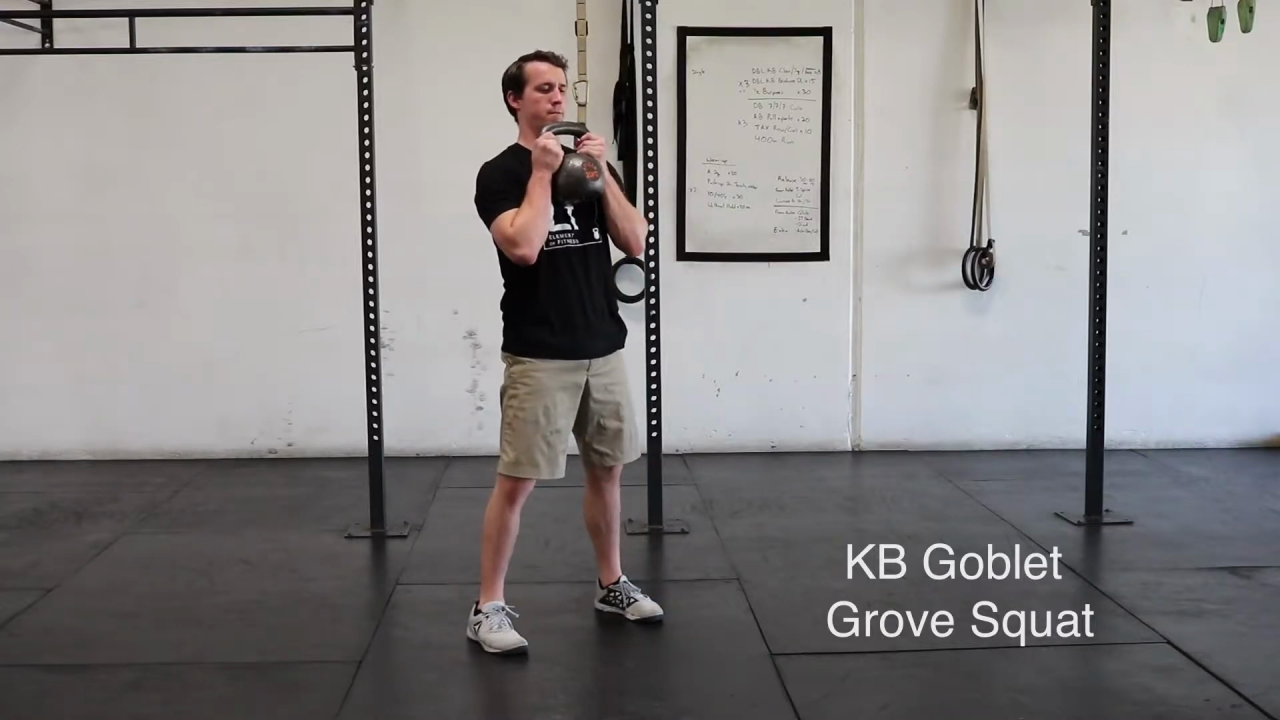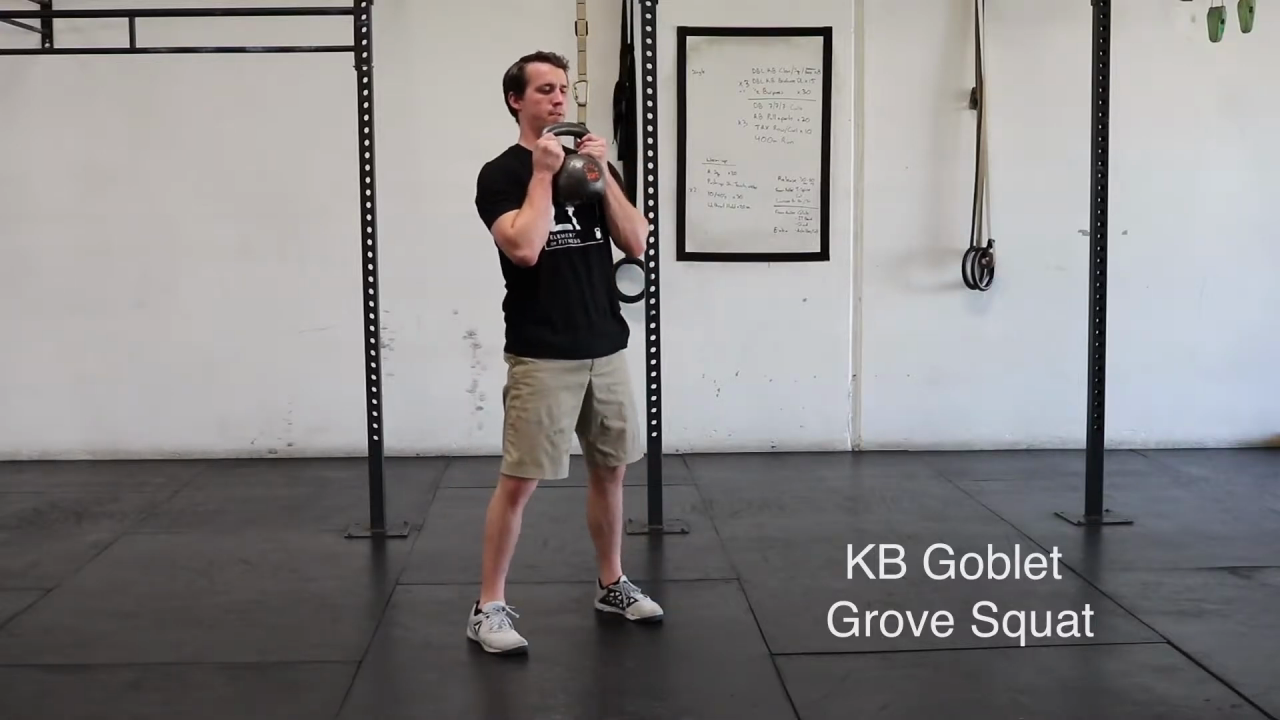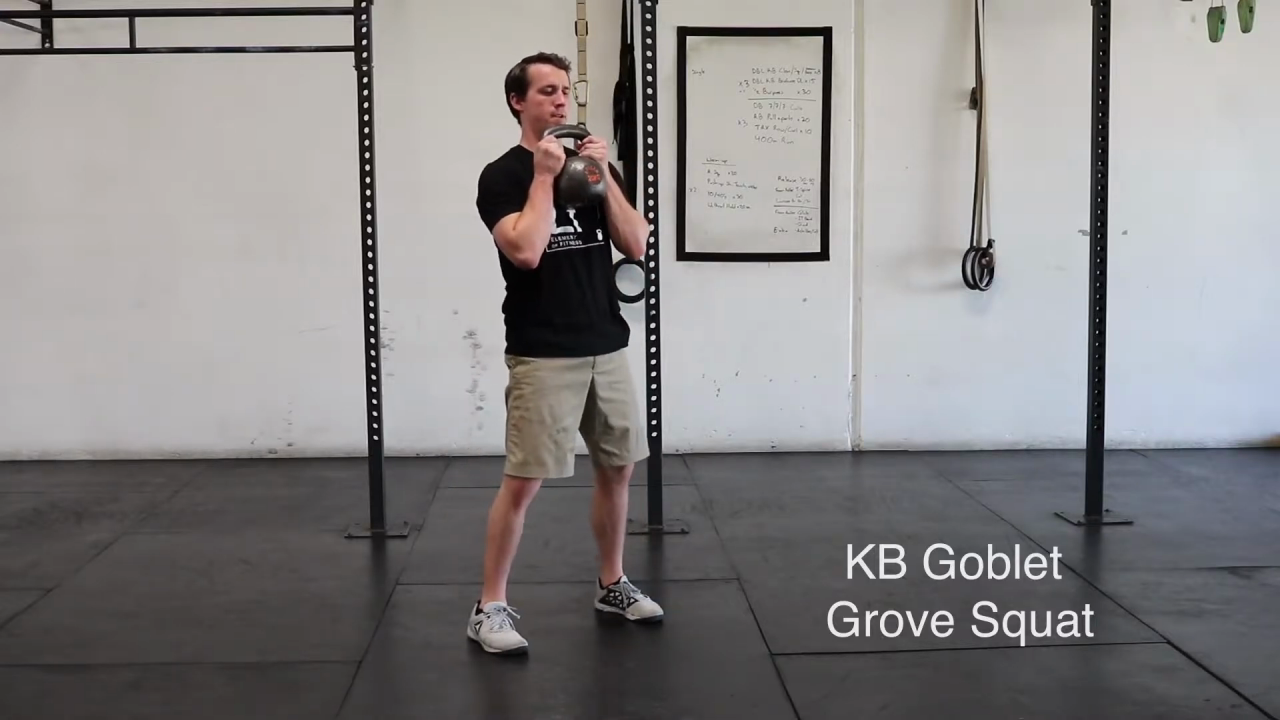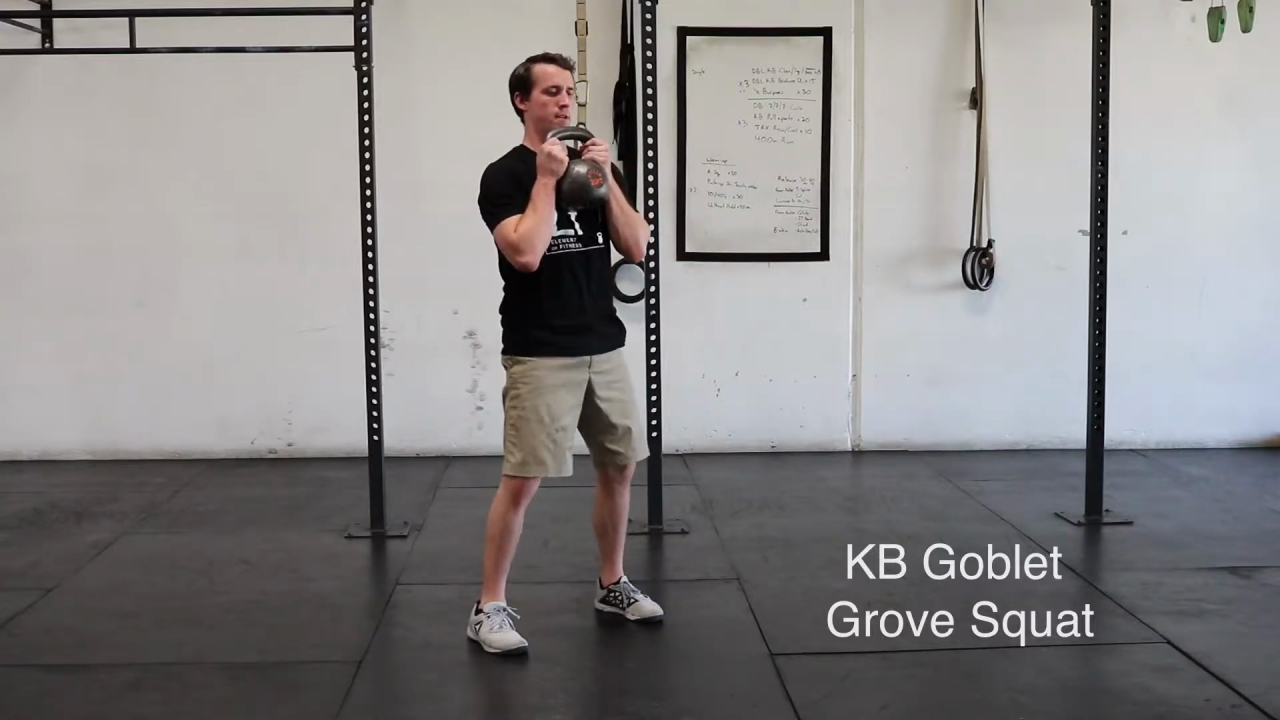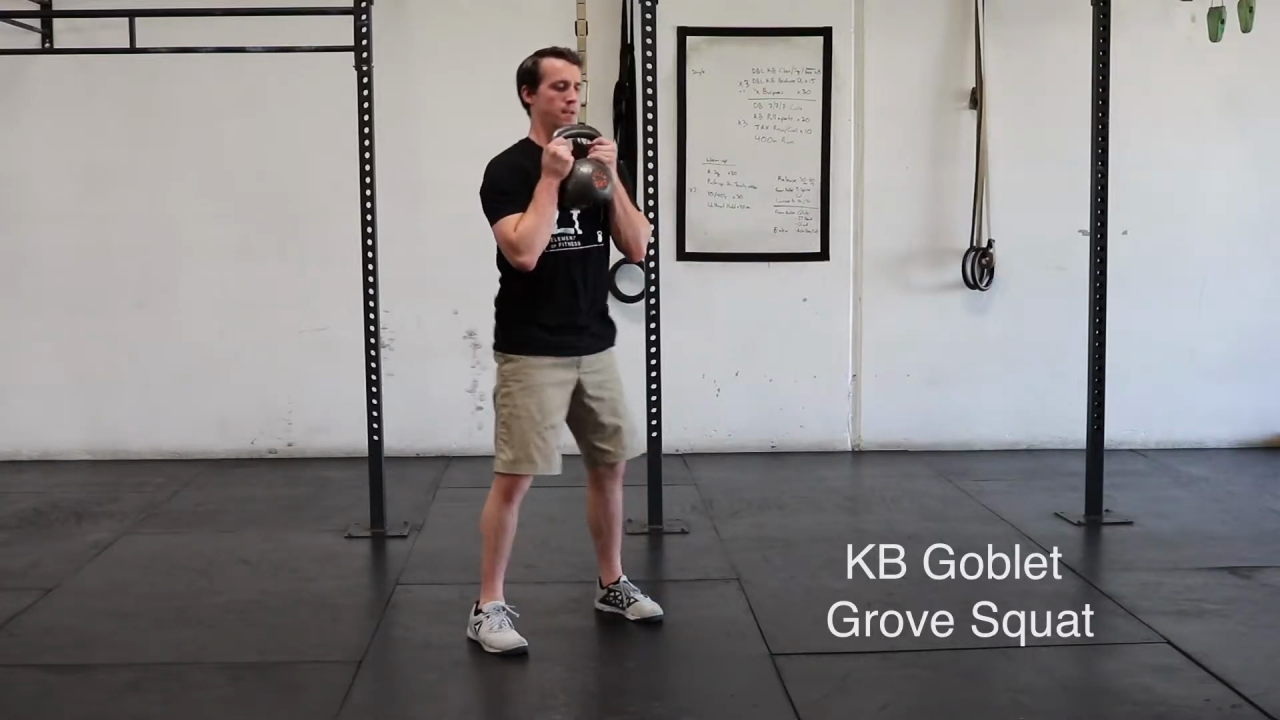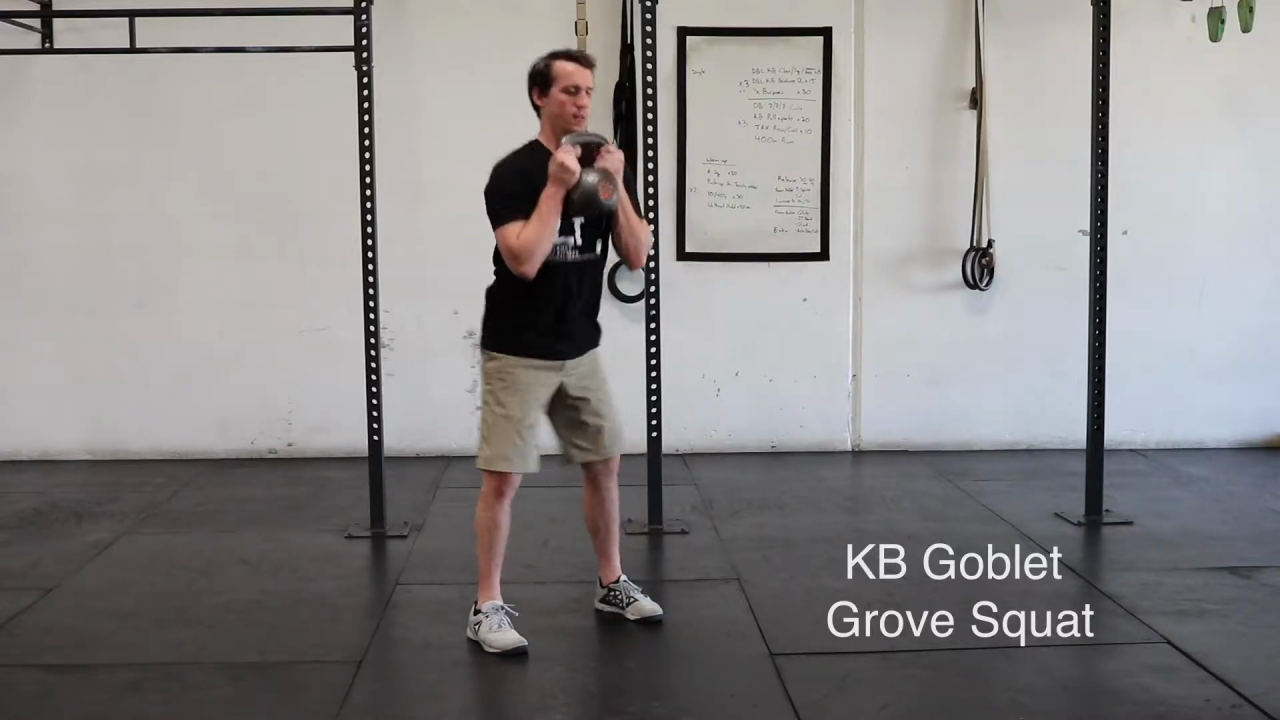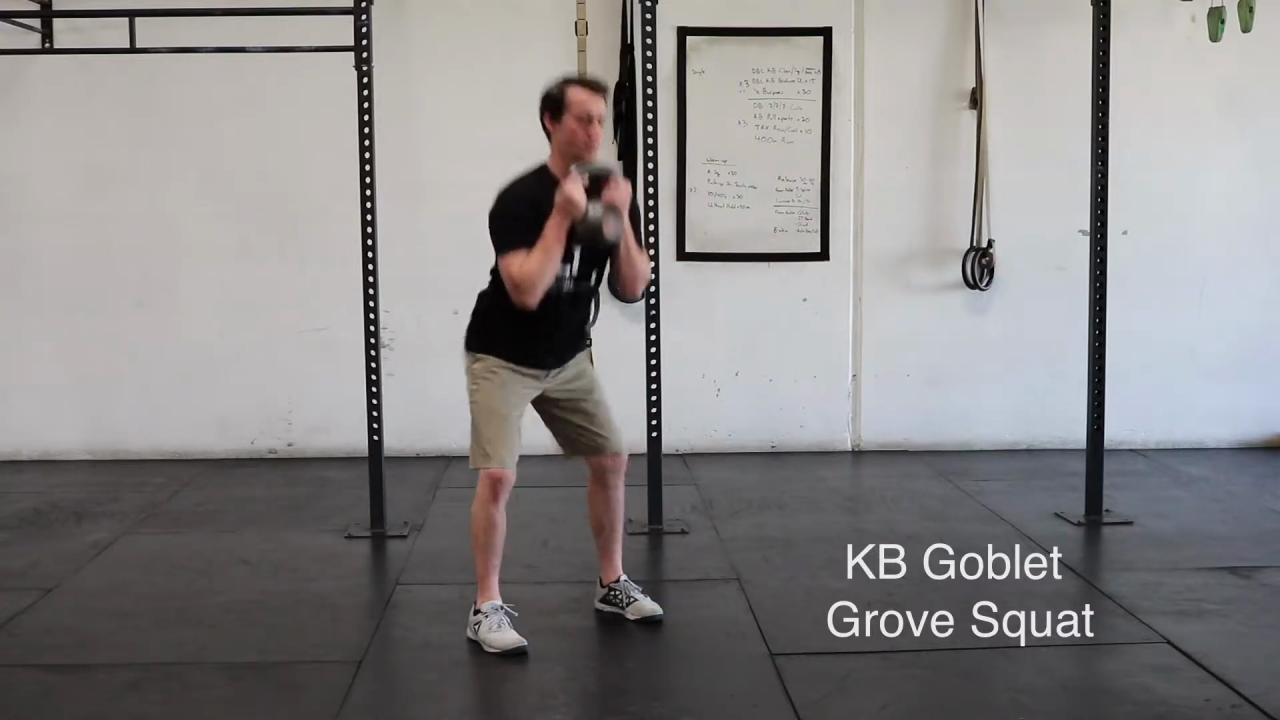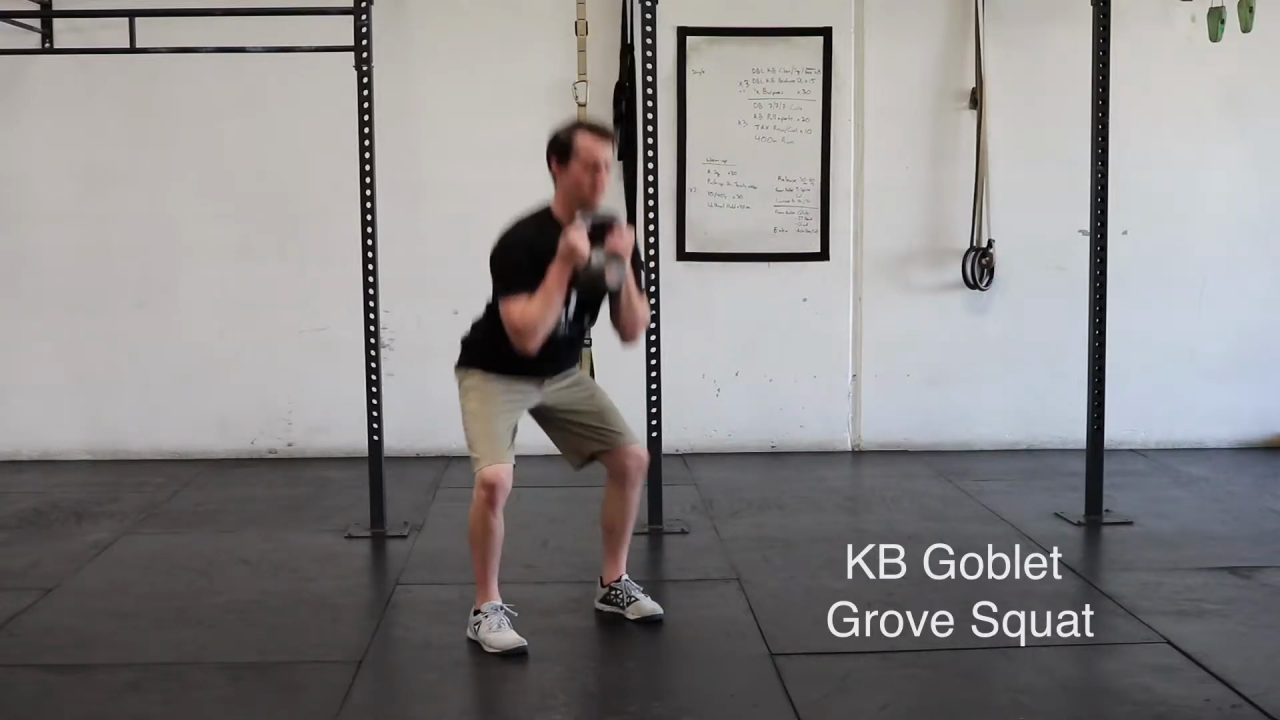
dt=0.1s
person 1, frame 1
left shoulder: (593, 164)
right shoulder: (500, 173)
left elbow: (635, 243)
right elbow: (523, 247)
left wrist: (601, 173)
right wrist: (543, 172)
left hip: (603, 348)
right hip: (540, 356)
left knee: (607, 472)
right knee: (516, 484)
left ankle: (611, 584)
right ankle: (488, 607)
person 1, frame 2
left shoulder: (594, 163)
right shoulder: (502, 174)
left elbow: (636, 243)
right elbow: (523, 248)
left wrist: (602, 172)
right wrist: (543, 173)
left hip: (606, 349)
right hip: (542, 356)
left knee: (610, 471)
right knee: (519, 482)
left ankle: (611, 585)
right ankle: (488, 607)
person 1, frame 3
left shoulder: (596, 164)
right shoulder: (503, 175)
left elbow: (636, 245)
right elbow: (525, 251)
left wrist: (603, 175)
right wrist: (544, 176)
left hip: (608, 349)
right hip: (543, 356)
left knee: (617, 471)
right knee: (522, 483)
left ankle: (612, 584)
right ankle: (489, 607)
person 1, frame 4
left shoulder: (594, 164)
right shoulder: (506, 175)
left elbow: (636, 248)
right elbow: (524, 253)
left wrist: (606, 179)
right wrist: (547, 179)
left hip: (604, 349)
right hip: (541, 356)
left knee: (619, 470)
right knee: (521, 483)
left ankle: (613, 586)
right ankle: (489, 607)
person 1, frame 5
left shoulder: (598, 161)
right shoulder: (509, 168)
left elbow: (637, 248)
right elbow: (523, 253)
left wrist: (610, 177)
right wrist: (550, 178)
left hip: (594, 348)
right hip: (532, 353)
left knee: (609, 469)
right knee: (514, 480)
left ankle: (611, 584)
right ankle: (488, 606)
person 1, frame 6
left shoulder: (607, 166)
right shoulder: (515, 172)
left elbow: (636, 259)
right elbow: (522, 264)
left wrist: (617, 187)
right wrist: (556, 185)
left hip: (578, 353)
right hip: (516, 356)
left knee: (602, 465)
right knee: (503, 477)
left ankle: (611, 584)
right ankle: (487, 606)
person 1, frame 7
left shoulder: (611, 195)
right shoulder: (520, 198)
left elbow: (632, 289)
right elbow: (525, 293)
left wrist: (620, 219)
right wrist: (562, 218)
left hip: (567, 358)
right hip: (504, 358)
left knee: (612, 461)
right knee: (497, 478)
left ankle: (611, 583)
right ankle: (486, 606)
person 1, frame 8
left shoulder: (612, 236)
right shoulder: (522, 241)
left elbow: (631, 334)
right elbow: (526, 340)
left wrist: (624, 267)
right wrist: (563, 264)
left hip: (560, 374)
right hip: (494, 373)
left knee: (631, 459)
right knee: (495, 479)
left ankle: (613, 584)
right ankle: (486, 608)
